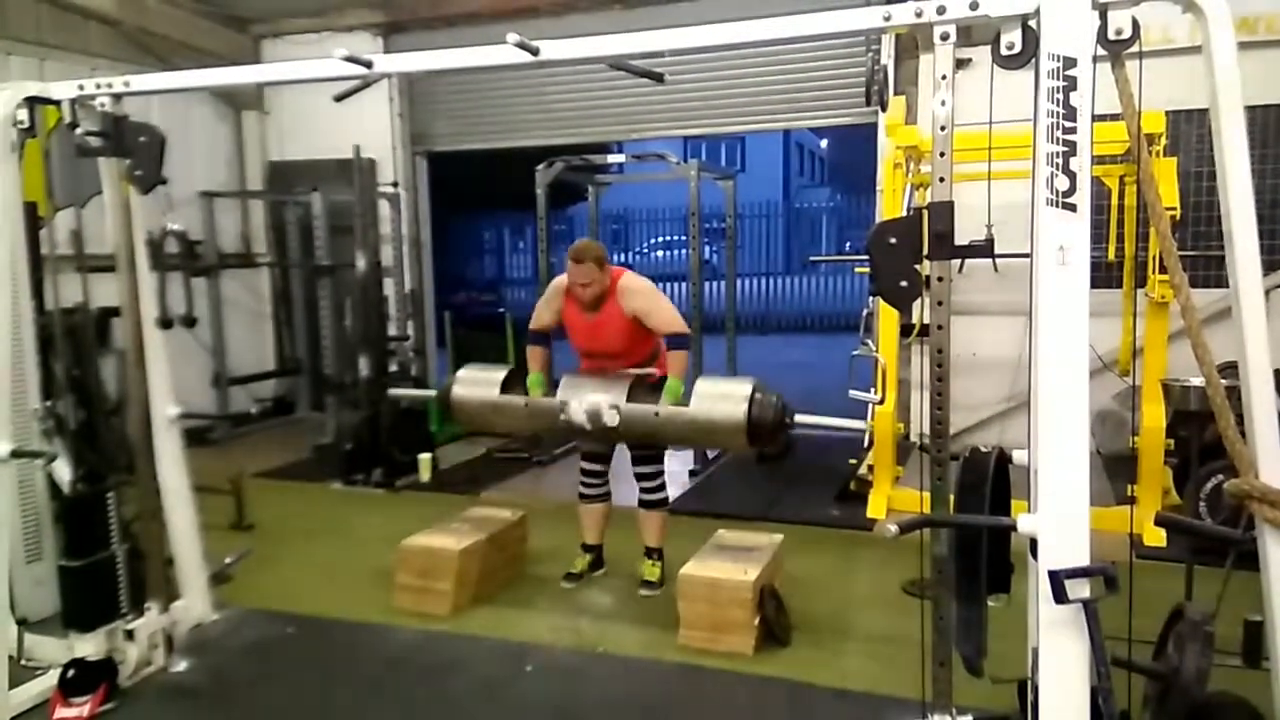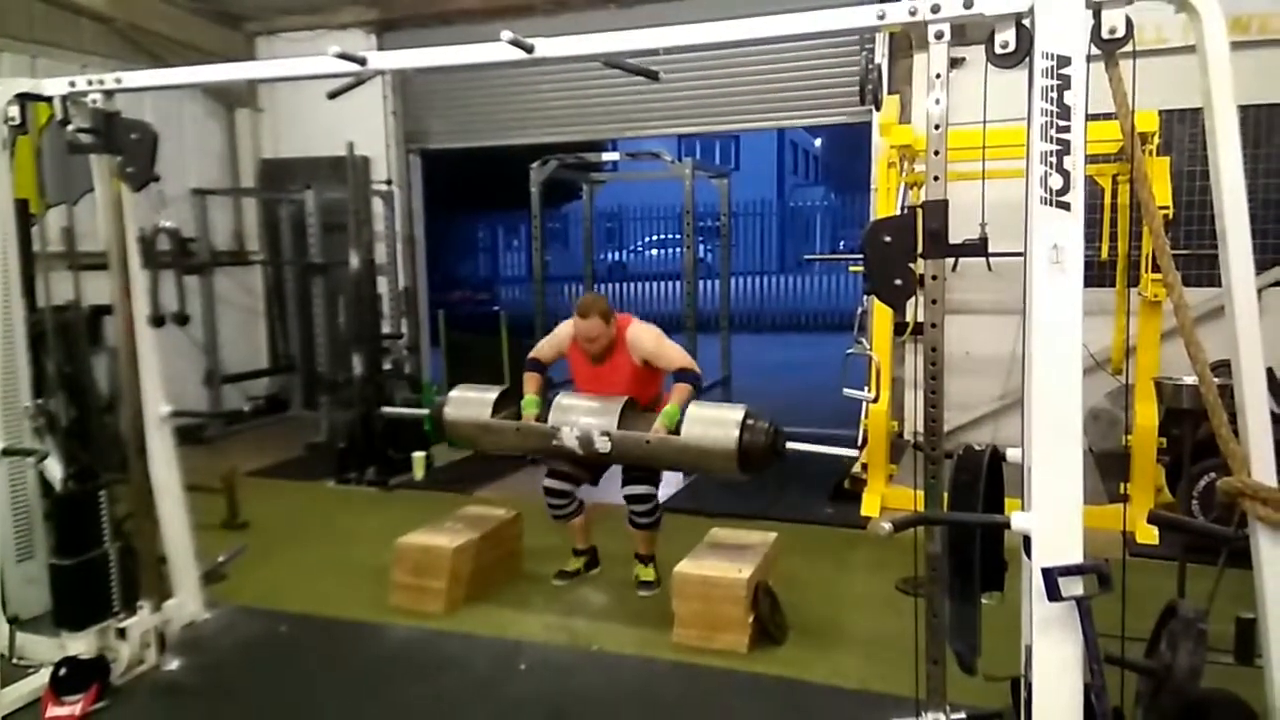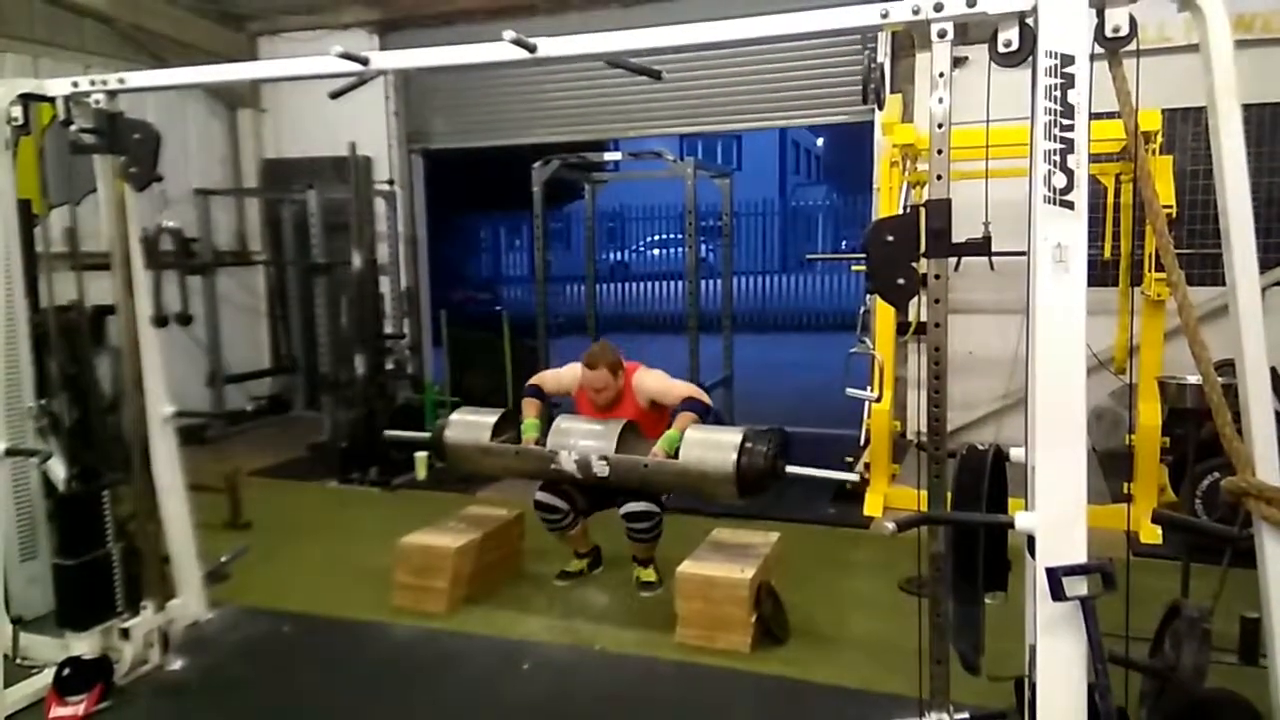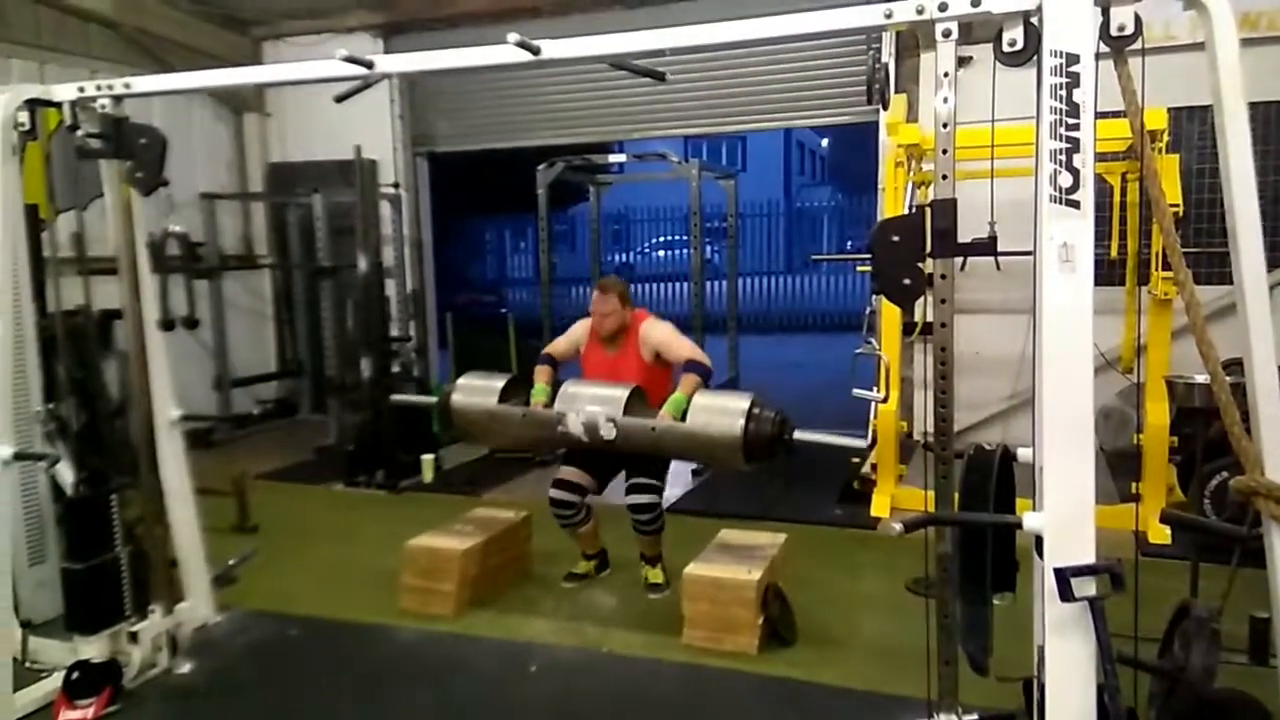
dt=0.4s
person 1, frame 1
left shoulder: (632, 289)
right shoulder: (559, 290)
left elbow: (679, 334)
right elbow: (537, 332)
left wrist: (672, 393)
right wrist: (536, 383)
left knee: (648, 472)
right knee: (591, 470)
left ankle: (653, 559)
right ankle: (591, 555)
person 1, frame 2
left shoulder: (637, 336)
right shoulder: (567, 332)
left elbow: (689, 370)
right elbow: (536, 359)
left wrist: (668, 417)
right wrist: (531, 402)
left knee: (639, 493)
right knee: (555, 485)
left ankle: (645, 561)
right ankle: (585, 555)
person 1, frame 3
left shoulder: (644, 382)
right shoulder: (575, 376)
left elbow: (700, 401)
right elbow: (535, 385)
left wrist: (669, 441)
right wrist: (530, 425)
left knee: (638, 511)
right knee: (546, 500)
left ankle: (644, 563)
right ankle: (587, 555)
person 1, frame 4
left shoulder: (651, 331)
right shoulder: (583, 330)
left elbow: (699, 364)
right elbow: (549, 356)
left wrist: (675, 405)
right wrist: (540, 391)
left knee: (642, 501)
right knee: (563, 495)
left ankle: (652, 563)
right ankle: (594, 558)
